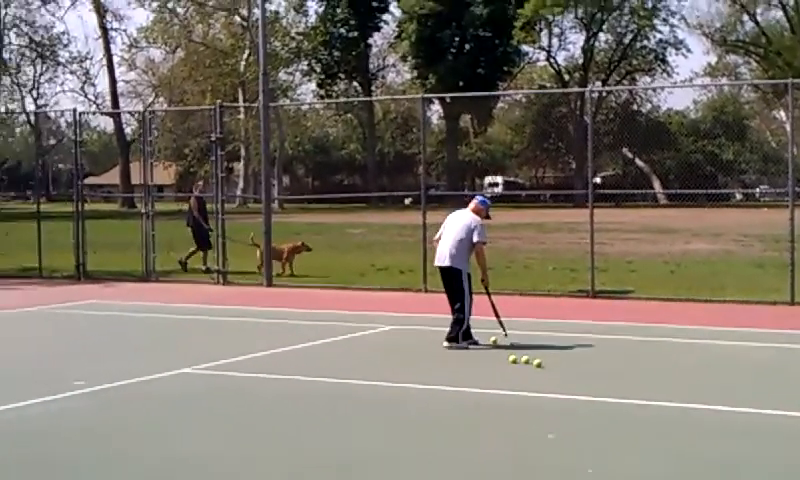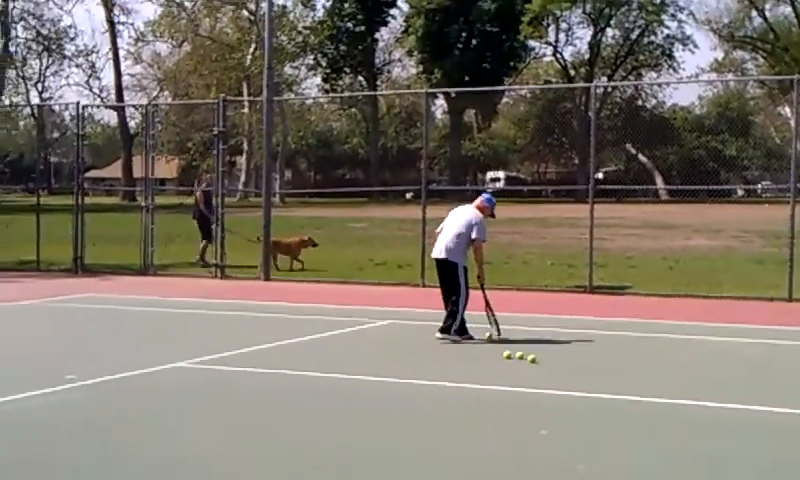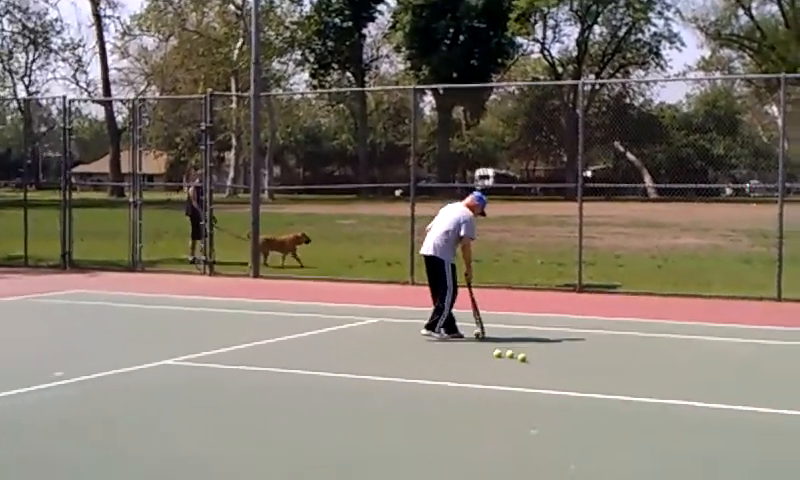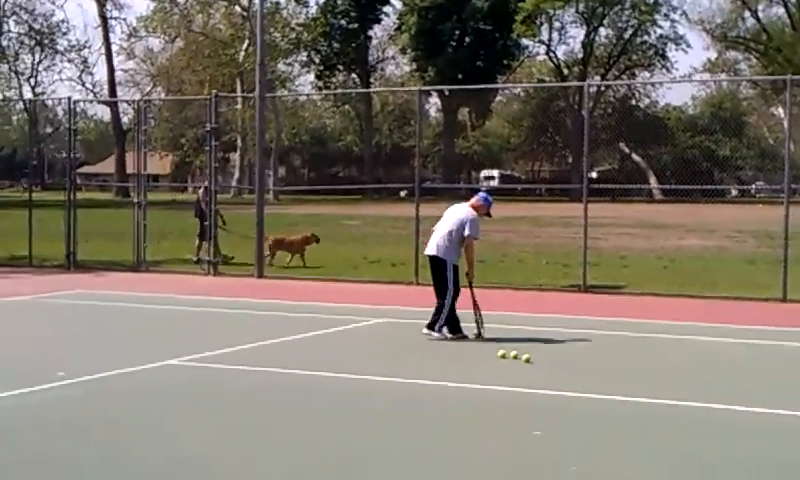
dt=0.1s
person 1, frame 1
left shoulder: (453, 215)
right shoulder: (476, 222)
left elbow: (436, 239)
right elbow: (478, 250)
right wrist: (484, 273)
left hip: (442, 261)
right hip: (457, 265)
left knee: (456, 301)
right knee: (463, 302)
left ankle: (465, 336)
right ankle: (453, 338)
person 1, frame 2
left shoulder: (457, 210)
right shoulder: (478, 218)
left elbow: (438, 232)
right elbow: (477, 246)
right wrist: (481, 270)
left hip: (440, 254)
right hip: (453, 258)
left knee: (450, 295)
right knee: (460, 294)
left ankle: (460, 330)
right ankle: (447, 330)
person 1, frame 3
left shoulder: (448, 207)
right shoulder: (467, 216)
left elbow: (429, 228)
right elbow: (465, 244)
right wrist: (468, 268)
left hip: (429, 250)
right hip: (441, 255)
left knee: (440, 292)
right knee: (448, 292)
left ankle: (449, 328)
right ankle: (432, 327)
person 1, frame 4
left shoulder: (454, 208)
right shoulder: (472, 216)
left elbow: (435, 229)
right elbow: (468, 244)
right wrist: (470, 268)
left hip: (434, 251)
right hip: (445, 255)
left knee: (445, 292)
right knee: (449, 292)
left ankle: (454, 329)
right ankle: (433, 327)
